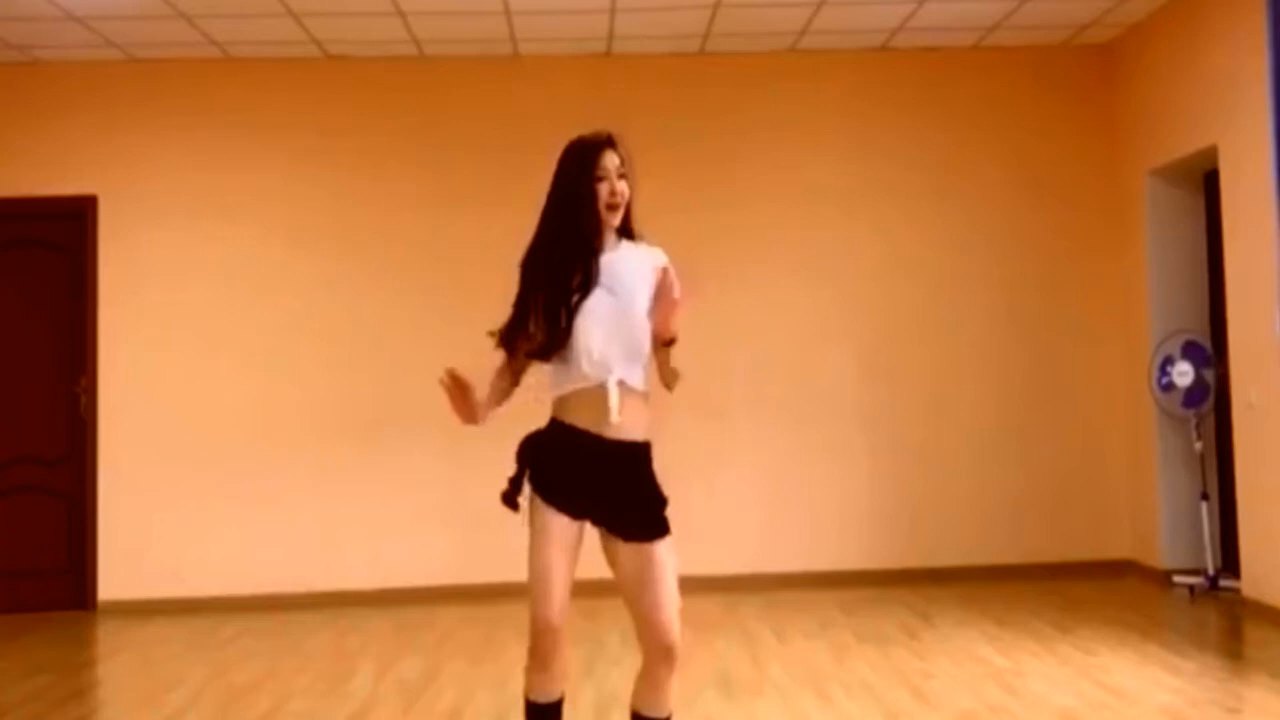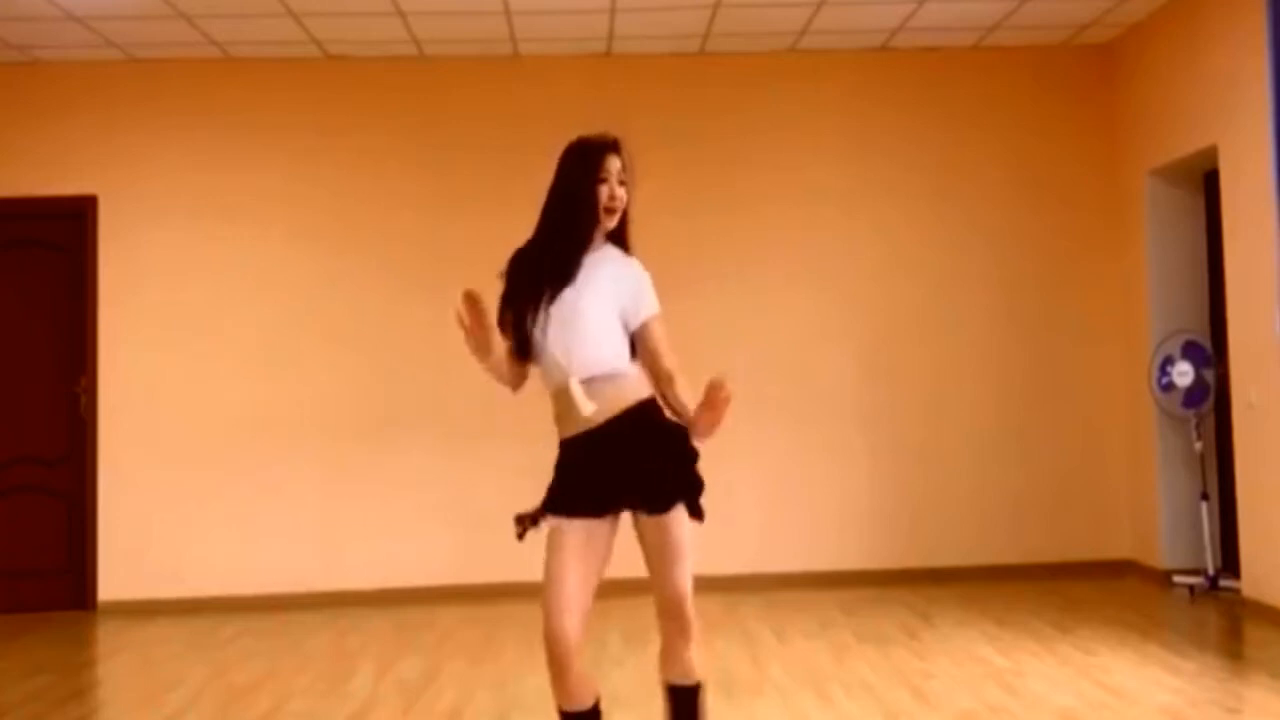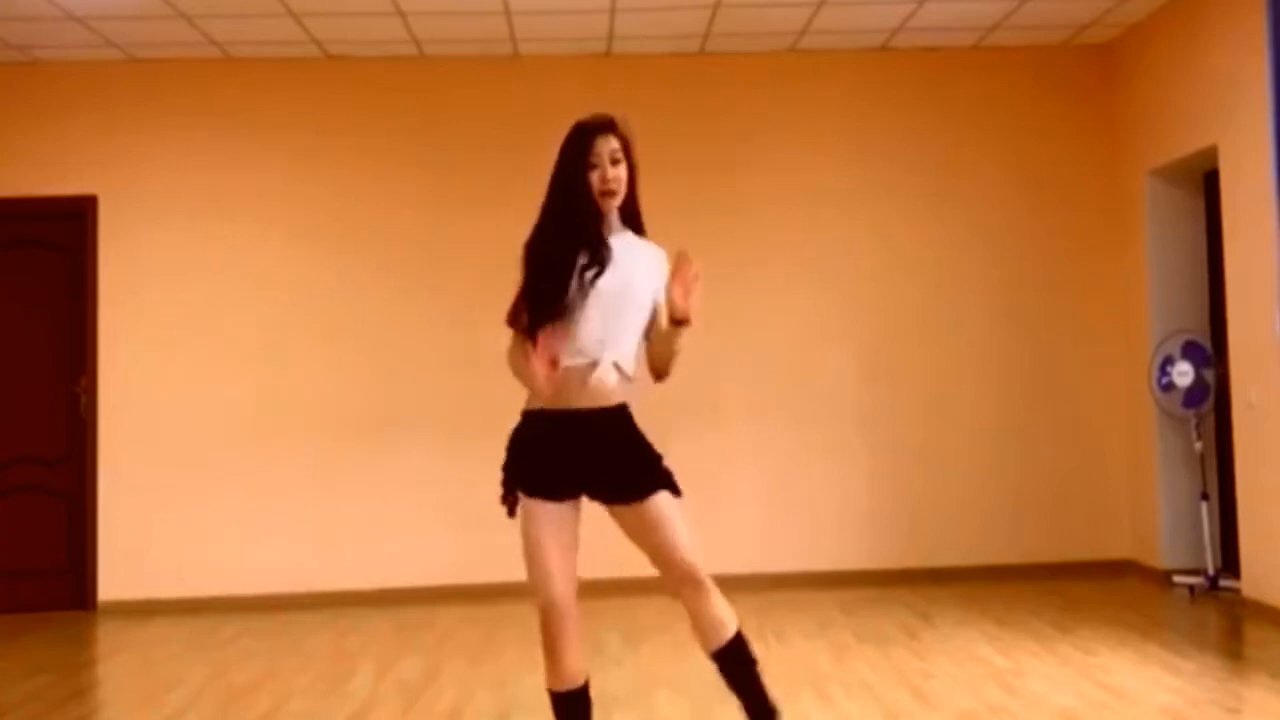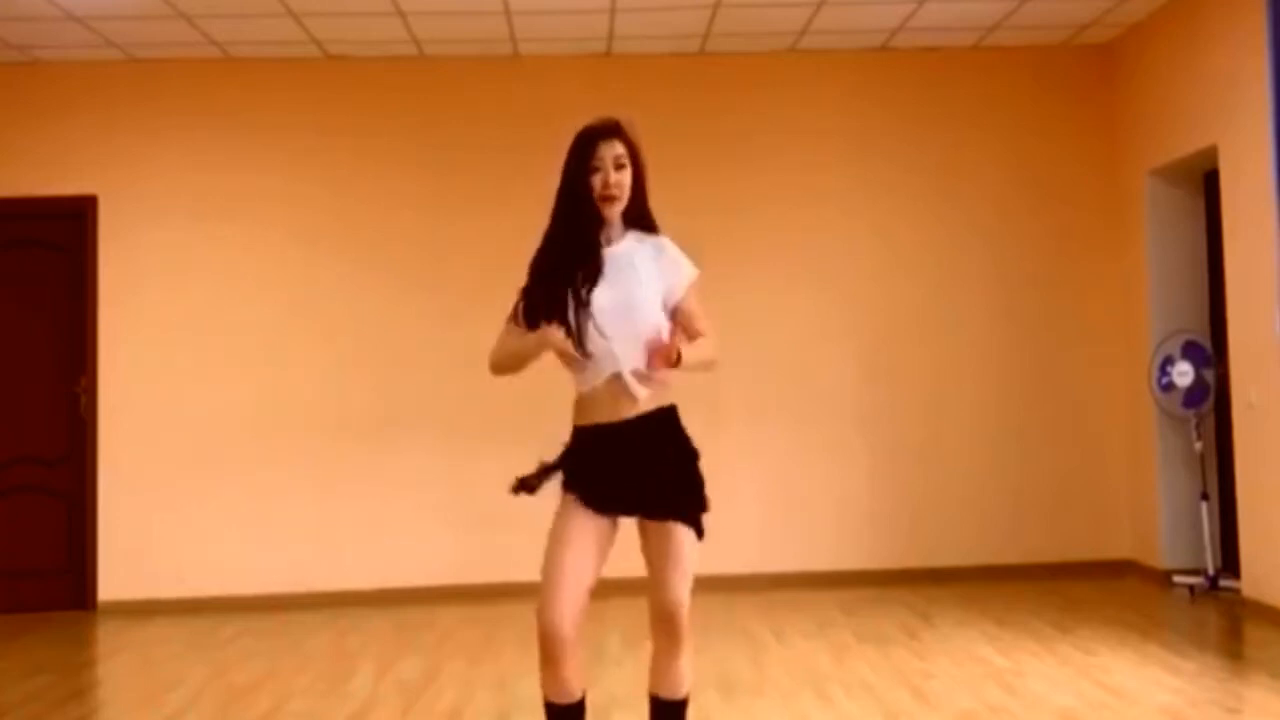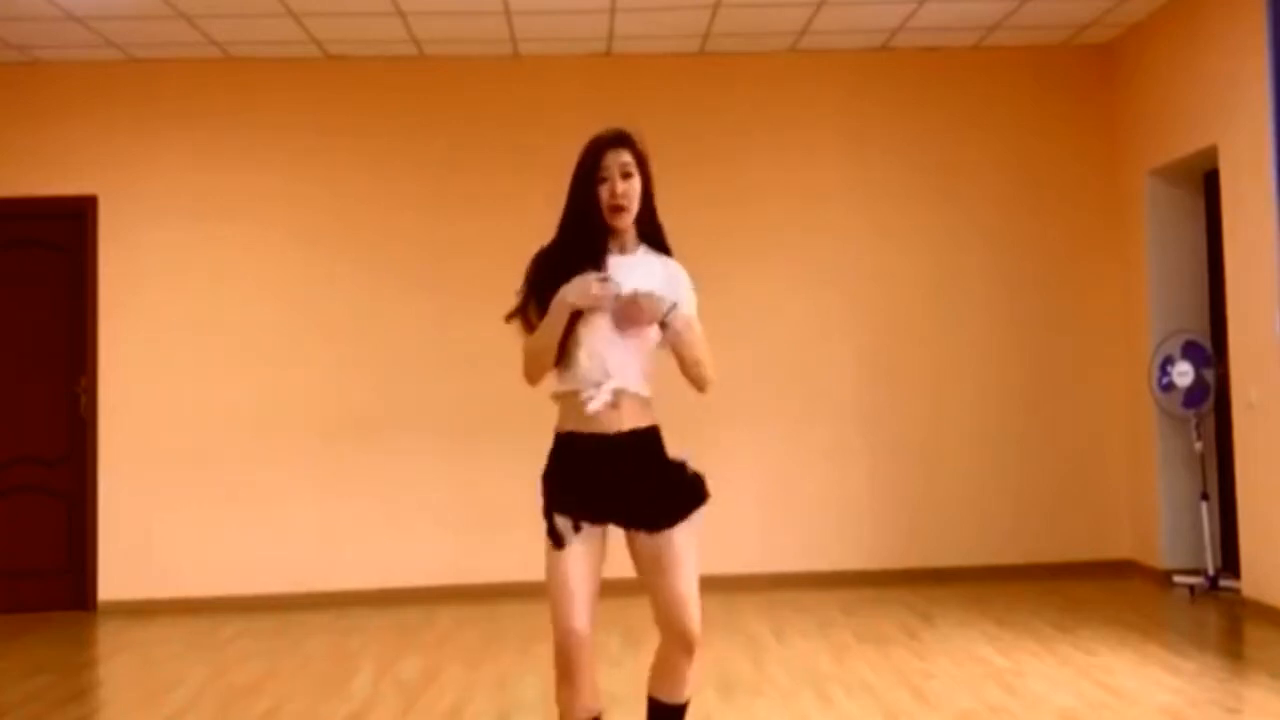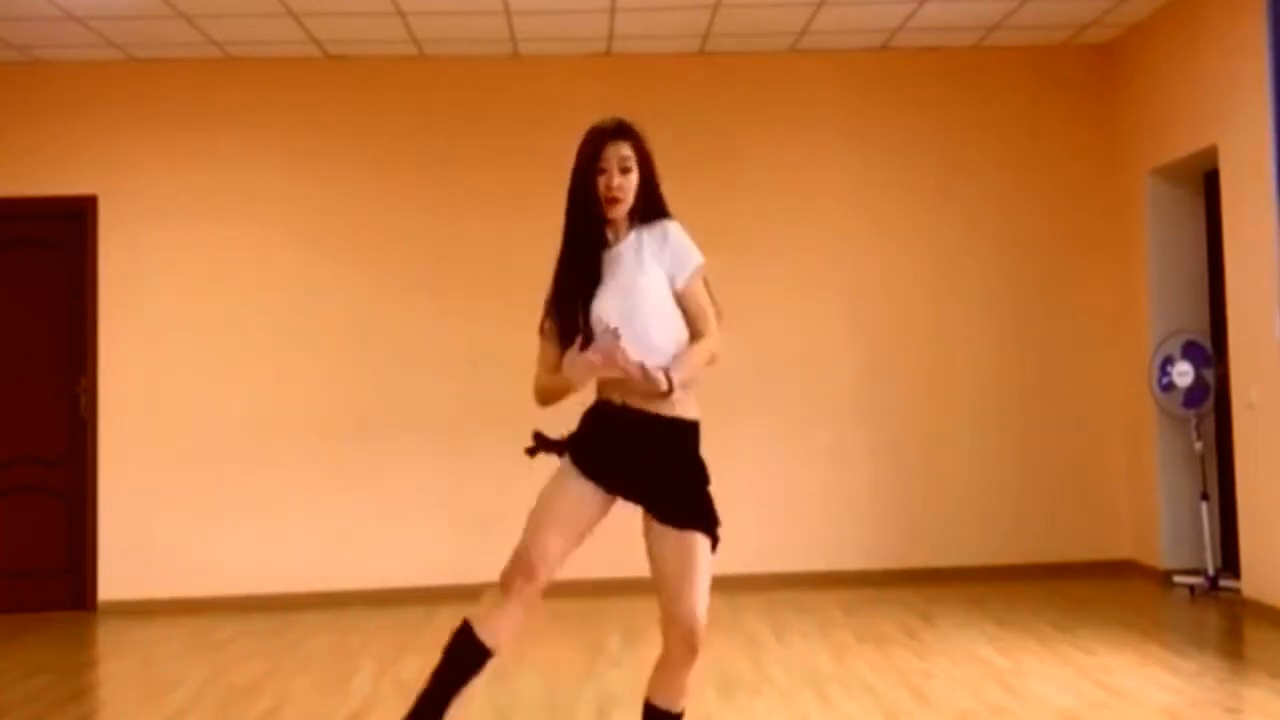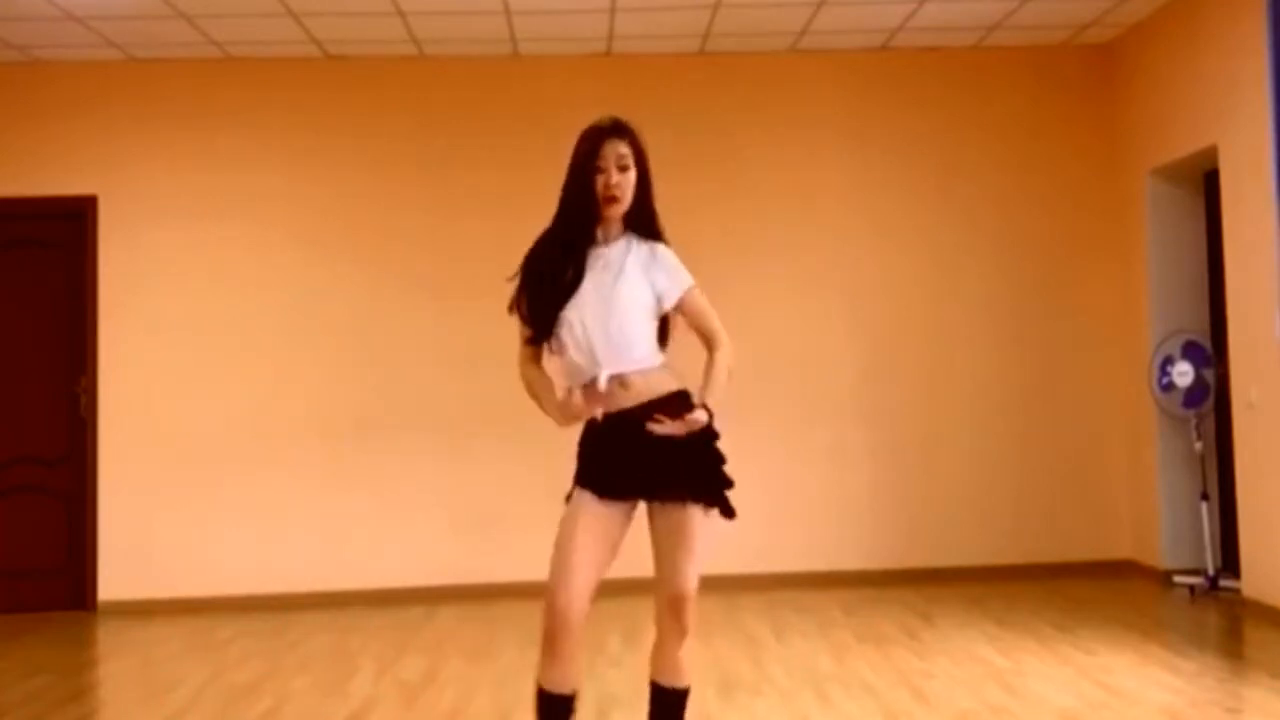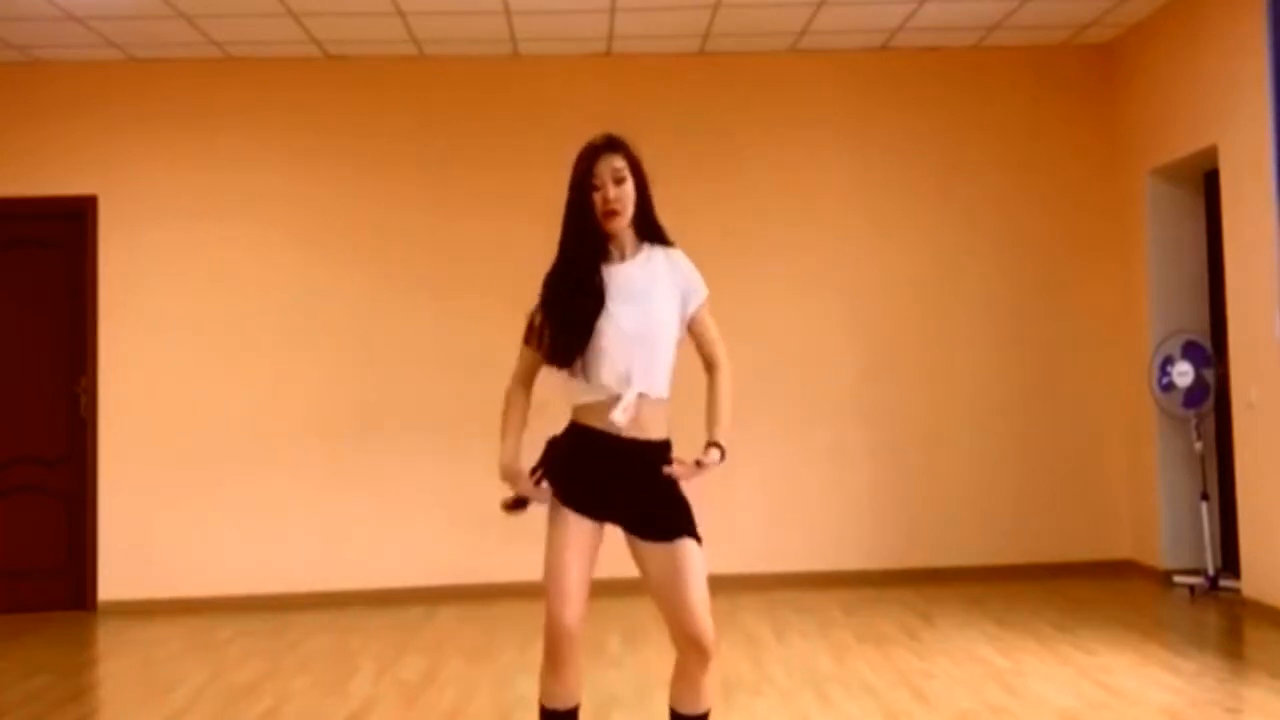
dt=0.3s
person 1, frame 1
left shoulder: (649, 264)
right shoulder: (551, 272)
left elbow: (671, 377)
right elbow: (513, 366)
left wrist: (668, 341)
right wrist: (480, 407)
left hip: (630, 469)
right hip: (564, 459)
left knee: (664, 643)
right knee: (547, 629)
person 1, frame 2
left shoulder: (625, 273)
right shoulder: (535, 266)
left elbow: (665, 371)
right elbow: (514, 373)
left wrist: (694, 418)
right wrist: (488, 355)
left hip: (646, 441)
right hip: (582, 464)
left knee: (677, 613)
right knee: (562, 639)
person 1, frame 3
left shoulder: (649, 258)
right shoulder: (553, 251)
left elbow: (659, 366)
right elbow: (518, 349)
left wrist: (678, 320)
right wrist: (533, 376)
left hip: (615, 436)
right hip: (546, 443)
left knee: (688, 575)
right knee: (556, 614)
person 1, frame 4
left shoulder: (660, 254)
right shoulder: (558, 265)
left elbow: (707, 348)
right elbow: (498, 359)
left wrist: (675, 356)
right wrist: (543, 337)
left hip: (661, 445)
right hip: (593, 456)
left knee: (672, 619)
right knee: (555, 629)
person 1, frame 5
left shoulder: (666, 272)
right shoulder: (563, 266)
left elbow: (704, 376)
right elbow: (533, 370)
left wrist: (664, 319)
right wrist: (564, 304)
left hip: (644, 460)
right hip: (575, 462)
left knee: (683, 635)
right knee: (571, 640)
person 1, frame 6
left shoulder: (666, 240)
right shoulder: (580, 268)
left elbow: (710, 340)
right elbow: (545, 387)
left wrist: (664, 378)
right wrist: (585, 367)
left hip: (672, 446)
right hip: (606, 435)
left knee: (687, 633)
right knee: (523, 575)
person 1, frame 7
left shoulder: (653, 259)
right shoulder: (554, 257)
left elbow: (719, 341)
right elbow: (529, 357)
left wrist: (703, 410)
right wrist: (556, 404)
left hip: (666, 432)
right hip: (603, 446)
left knee: (675, 610)
right knee: (562, 611)
person 1, frame 8
left shoulder: (671, 268)
right shoulder: (567, 282)
left elbow: (717, 363)
right elbow: (522, 381)
left wrist: (715, 445)
right wrist: (511, 458)
left hip: (650, 469)
right hip: (580, 462)
left knee: (698, 642)
right knee: (561, 632)
